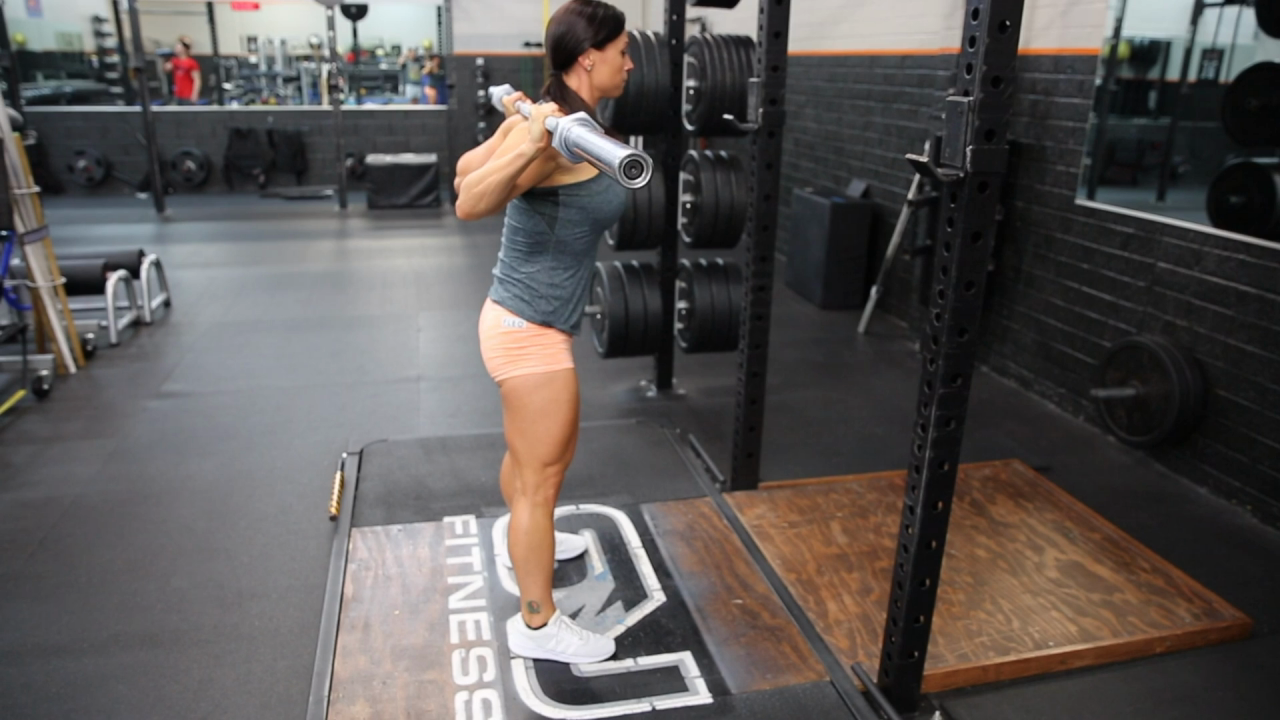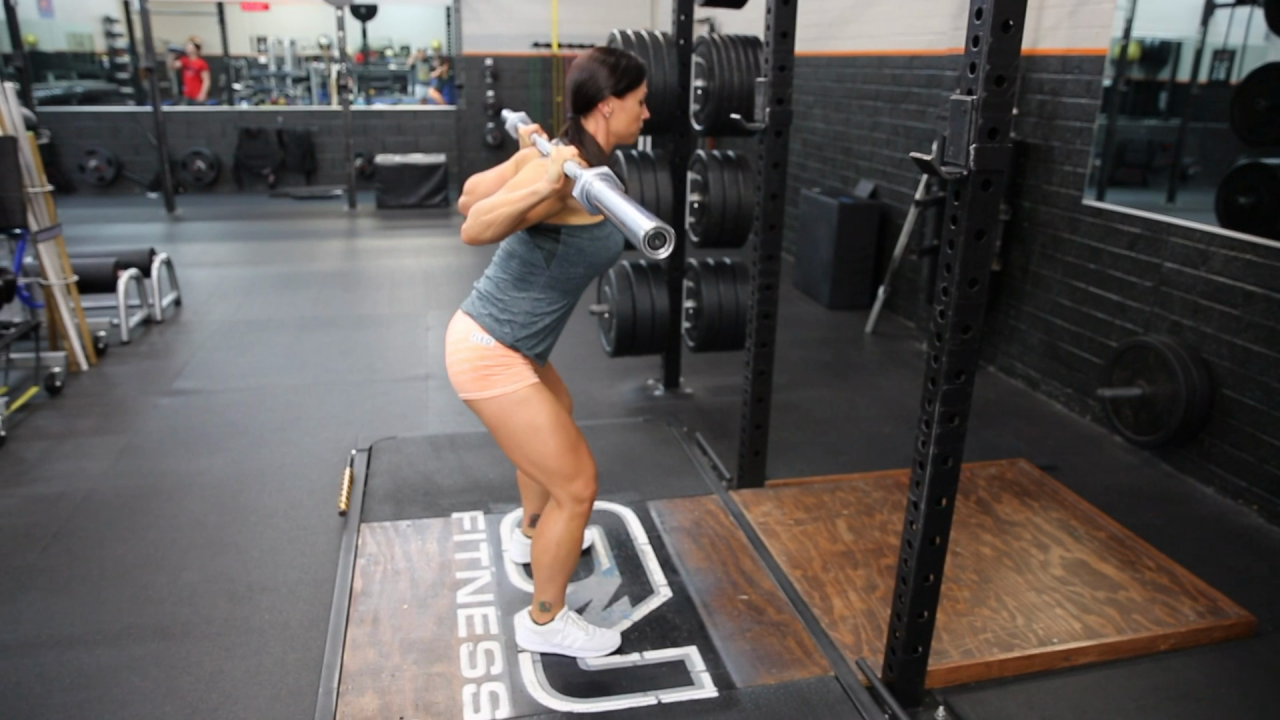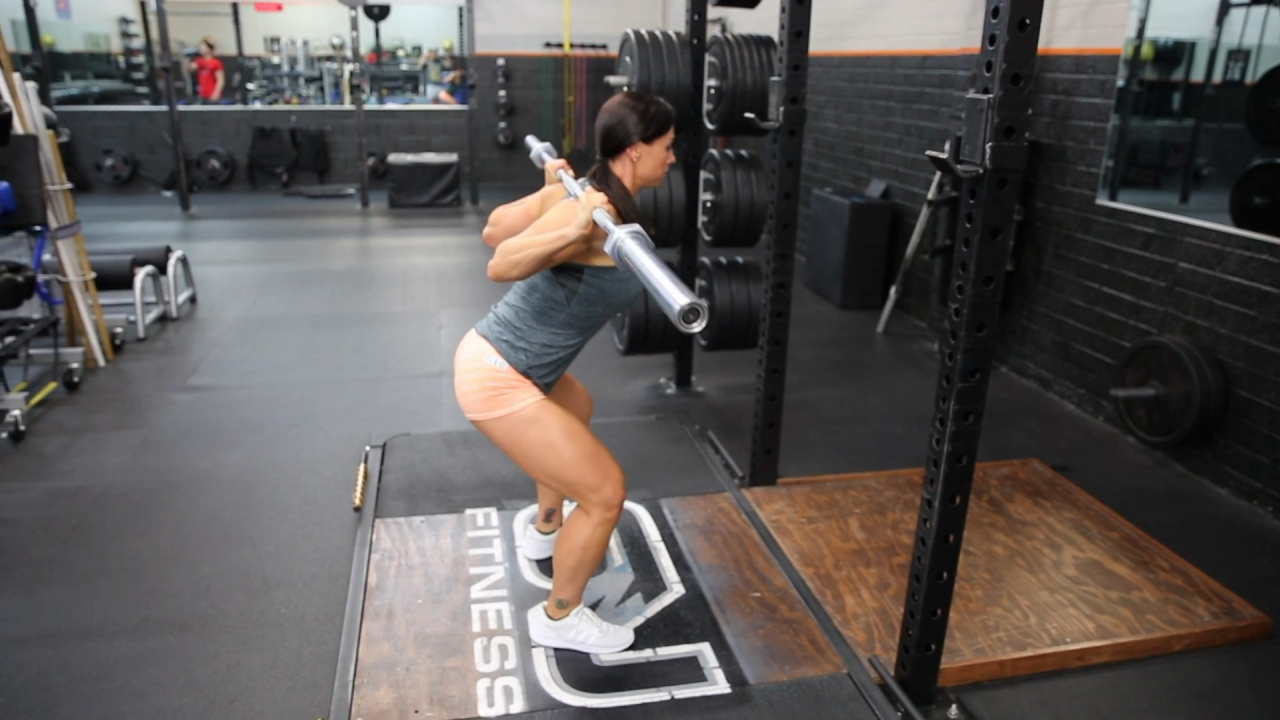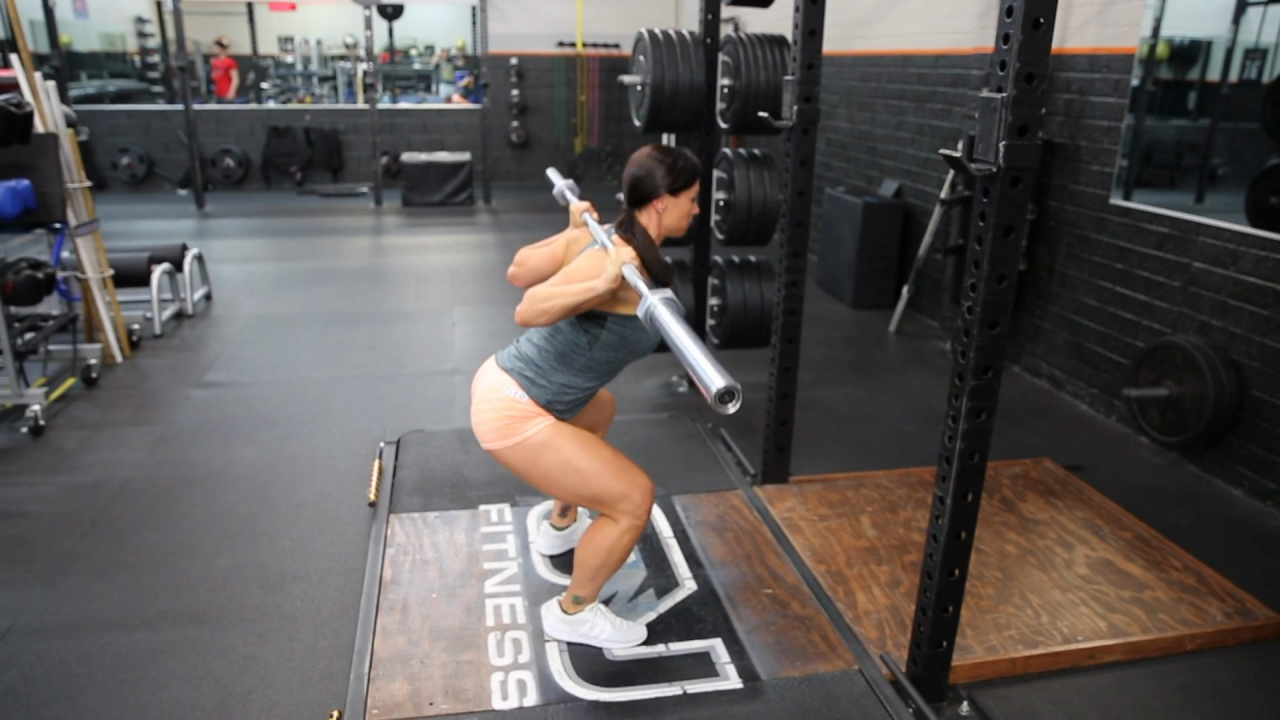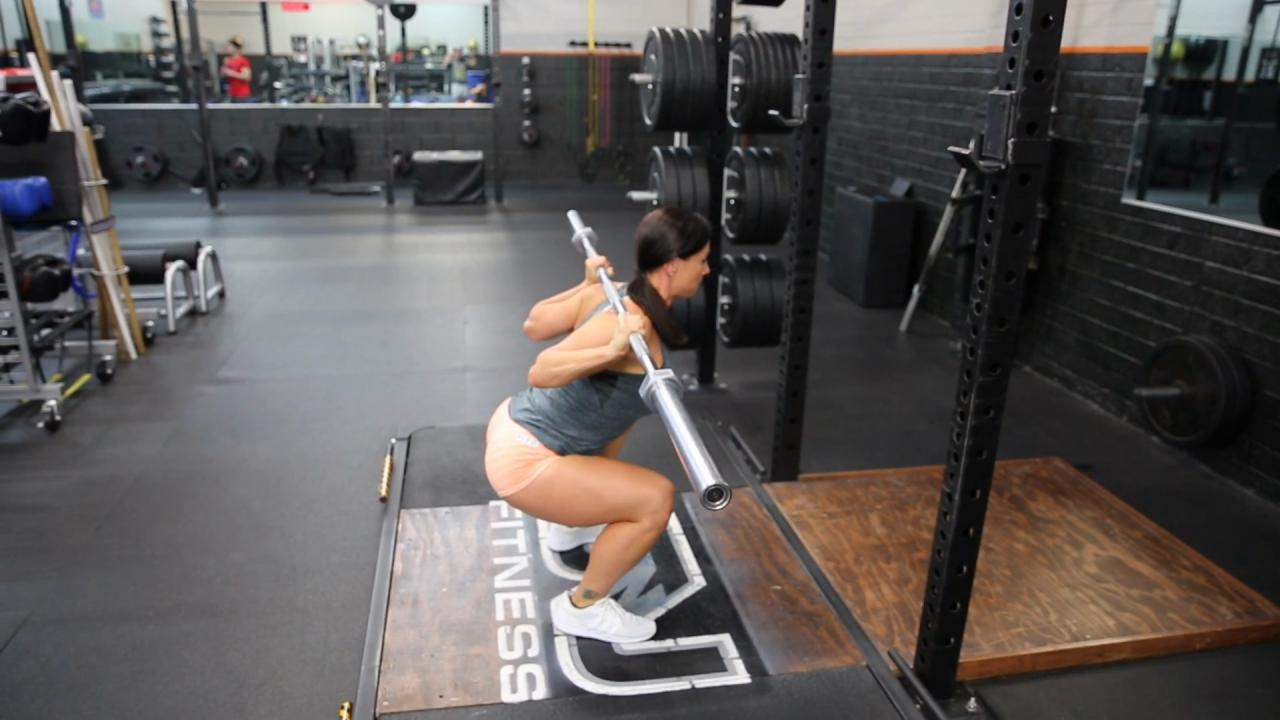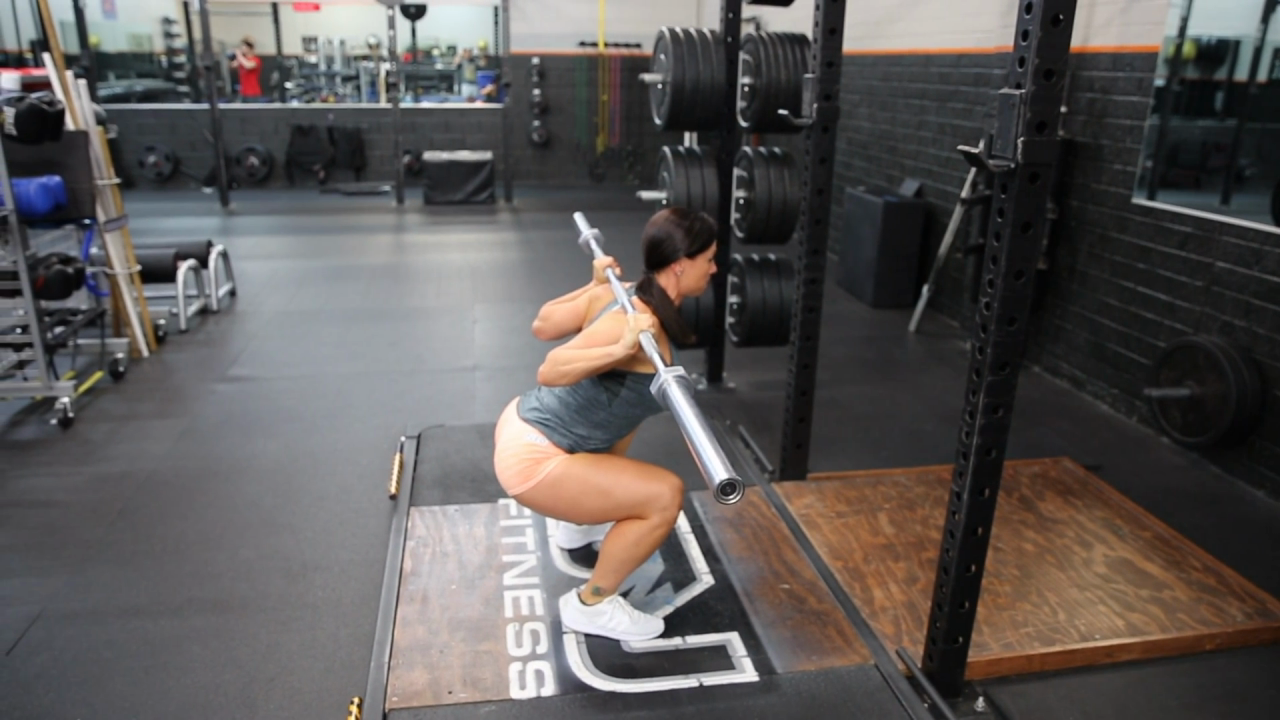
dt=0.7s
person 1, frame 1
left shoulder: (543, 118)
right shoulder: (562, 135)
left elbow: (463, 175)
right elbow: (469, 205)
left wrist: (513, 125)
right wrist: (528, 146)
left hip: (519, 317)
right hip: (532, 330)
left knee: (528, 450)
right knee: (541, 479)
left ankle: (524, 541)
right ankle: (537, 625)
person 1, frame 2
left shoulder: (555, 157)
right shoulder: (569, 175)
left elbow: (468, 199)
right elbow: (475, 229)
left wrist: (527, 154)
right wrist: (541, 187)
left hip: (494, 338)
right hip: (492, 356)
left knee: (557, 416)
right knee: (576, 487)
left ankle: (531, 534)
right ankle: (545, 620)
person 1, frame 3
left shoulder: (576, 193)
right shoulder: (596, 215)
left elbow: (494, 231)
right elbow: (501, 265)
left wrist: (552, 189)
right wrist: (573, 231)
left hip: (498, 356)
right hip: (498, 379)
left knee: (578, 411)
right knee: (604, 492)
left ankle: (546, 529)
right ankle: (558, 618)
person 1, frame 4
left shoulder: (598, 238)
right shoulder: (613, 261)
left elbow: (518, 271)
right elbow: (527, 312)
left wrist: (572, 229)
right wrist: (602, 284)
left hip: (506, 384)
right hip: (511, 413)
left knee: (600, 410)
right knee: (633, 498)
left ankle: (561, 526)
right ankle: (572, 613)
person 1, frame 5
left shoulder: (611, 295)
right shoulder: (630, 322)
left elbow: (534, 323)
right elbow: (540, 372)
left wrist: (588, 283)
right wrist: (611, 351)
left hip: (517, 427)
right hip: (524, 460)
left knee: (617, 414)
right knee: (656, 499)
left ankle: (570, 524)
right ankle: (582, 607)
person 1, frame 6
left shoulder: (617, 294)
right shoulder: (636, 322)
left elbow: (543, 324)
right elbow: (550, 371)
left wrist: (595, 283)
right wrist: (621, 349)
left hip: (526, 426)
right hip: (532, 459)
left knee: (624, 413)
right knee: (665, 496)
left ankle: (581, 520)
right ankle: (591, 604)
